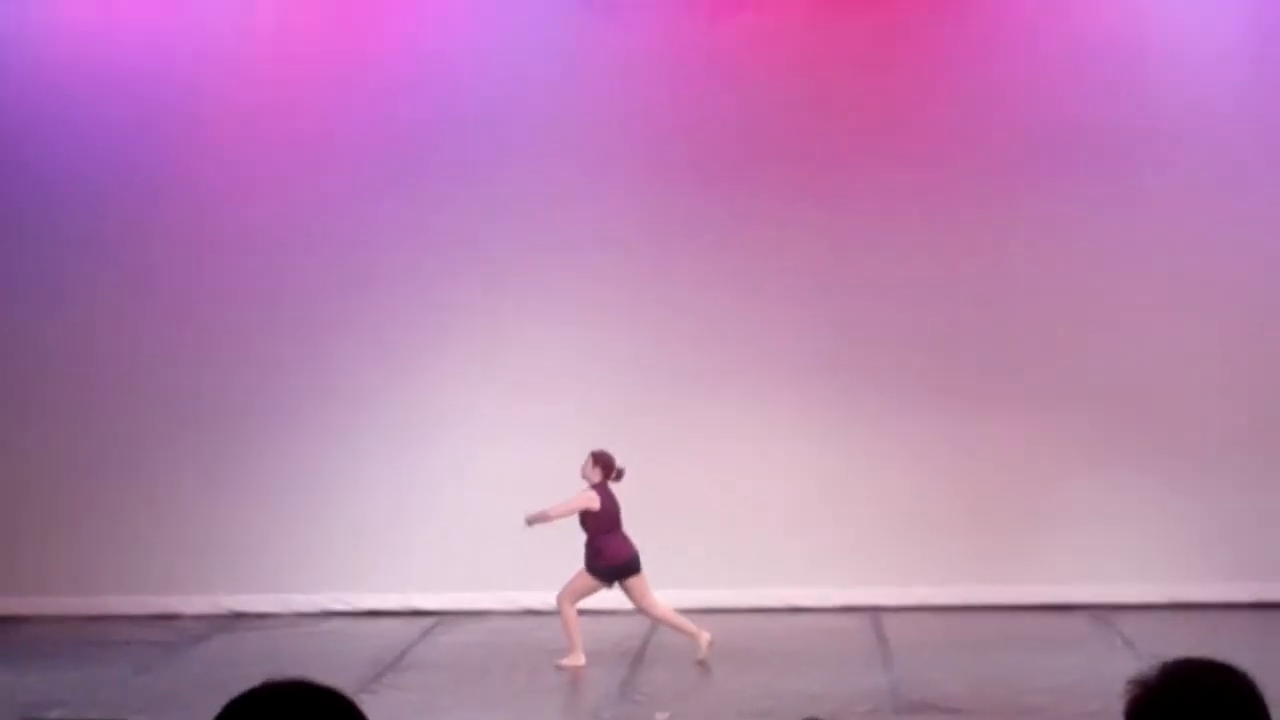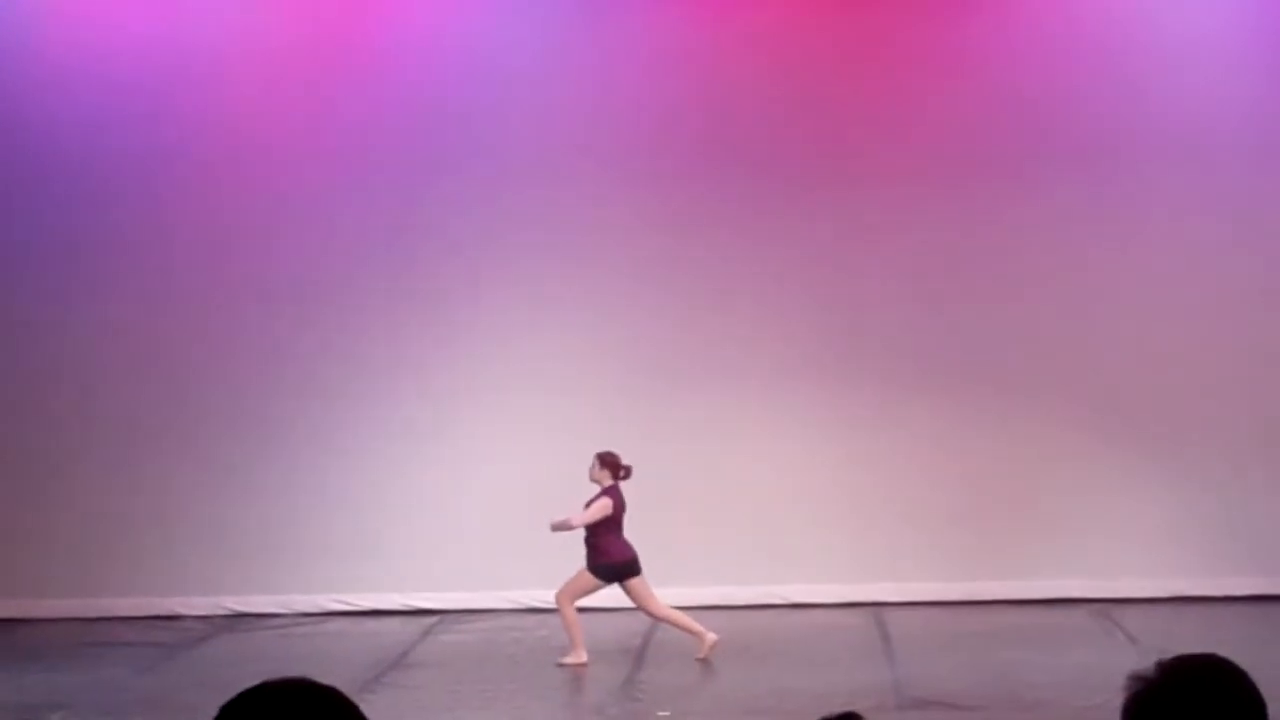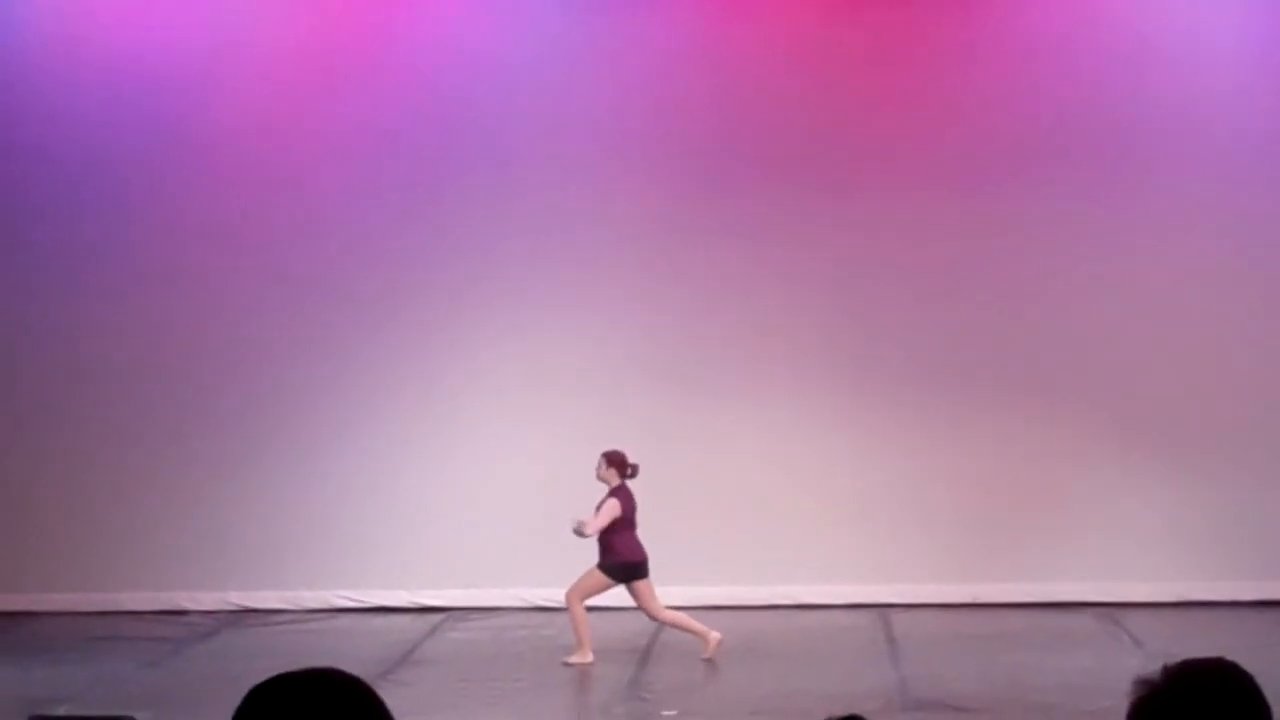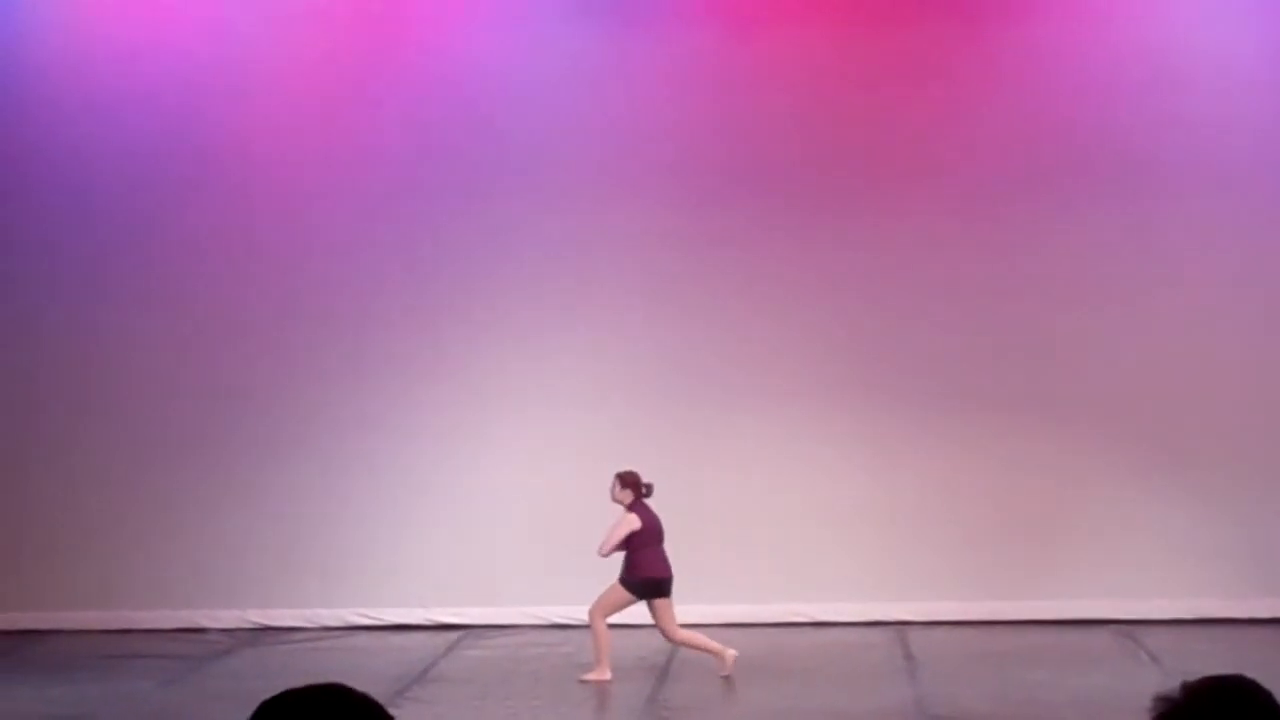
dt=0.7s
person 1, frame 1
left shoulder: (591, 495)
right shoulder: (604, 493)
left elbow: (552, 513)
left wrist: (532, 518)
left hip: (606, 562)
right hip: (626, 557)
left knee: (565, 599)
right knee: (650, 606)
left ankle: (576, 655)
right ankle: (699, 635)
person 1, frame 2
left shoulder: (606, 499)
right shoulder: (610, 494)
left elbow: (575, 522)
left wrist: (556, 525)
right wrist: (562, 523)
left hip: (608, 562)
right hip: (624, 559)
left knee: (563, 597)
right knee: (654, 607)
left ankle: (578, 653)
right ankle: (704, 635)
person 1, frame 3
left shoulder: (614, 500)
right shoulder: (623, 493)
left elbow: (590, 531)
left wrist: (578, 527)
right wrist: (585, 525)
left hip: (619, 561)
right hip: (634, 559)
left knee: (573, 596)
right knee: (656, 612)
left ankle: (584, 653)
right ankle: (708, 635)
person 1, frame 4
left shoulder: (630, 516)
right shoulder: (641, 510)
left elbow: (604, 550)
left wrist: (615, 546)
left hip: (643, 577)
right hip: (660, 576)
left knee: (596, 613)
right knee: (672, 632)
left ankle: (602, 670)
right ankle: (724, 652)
